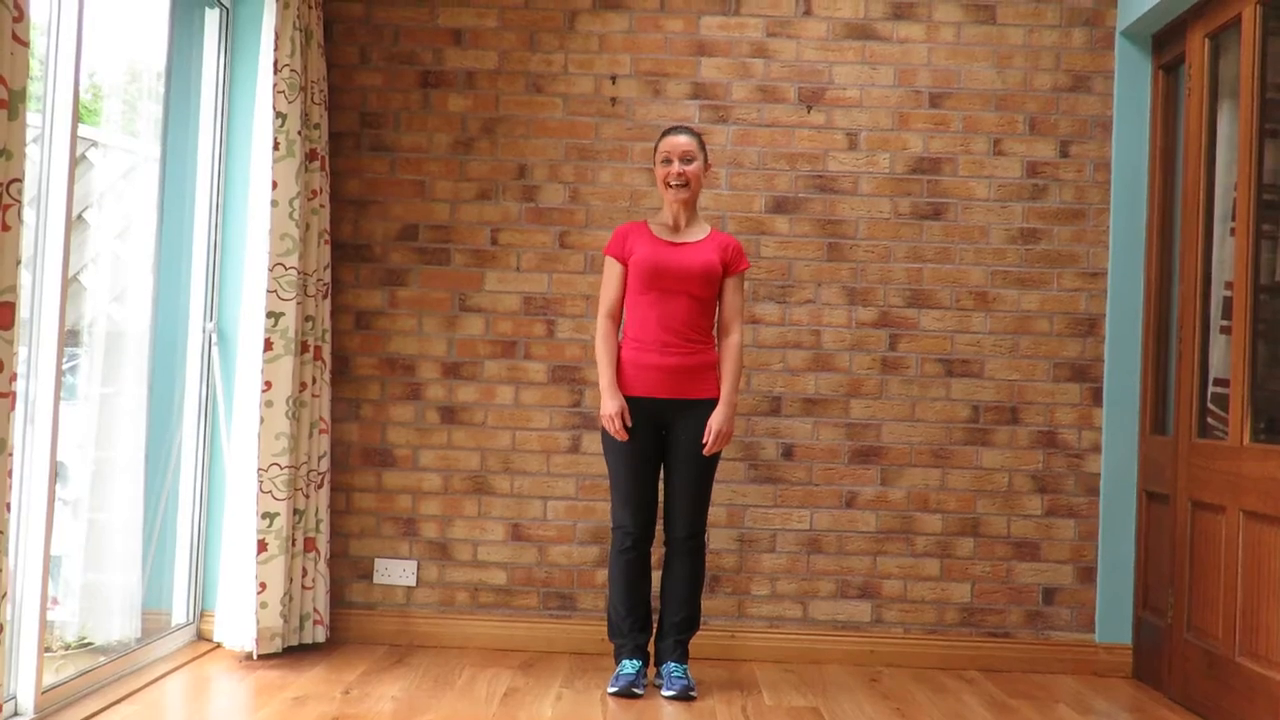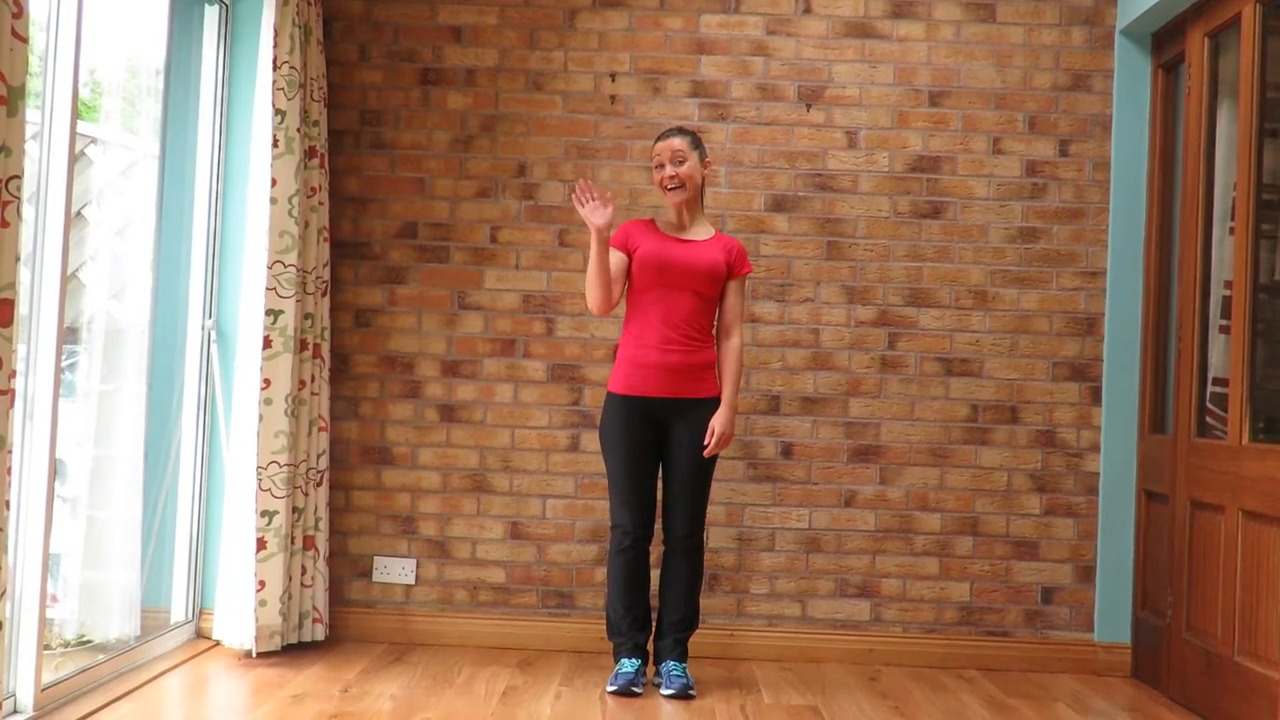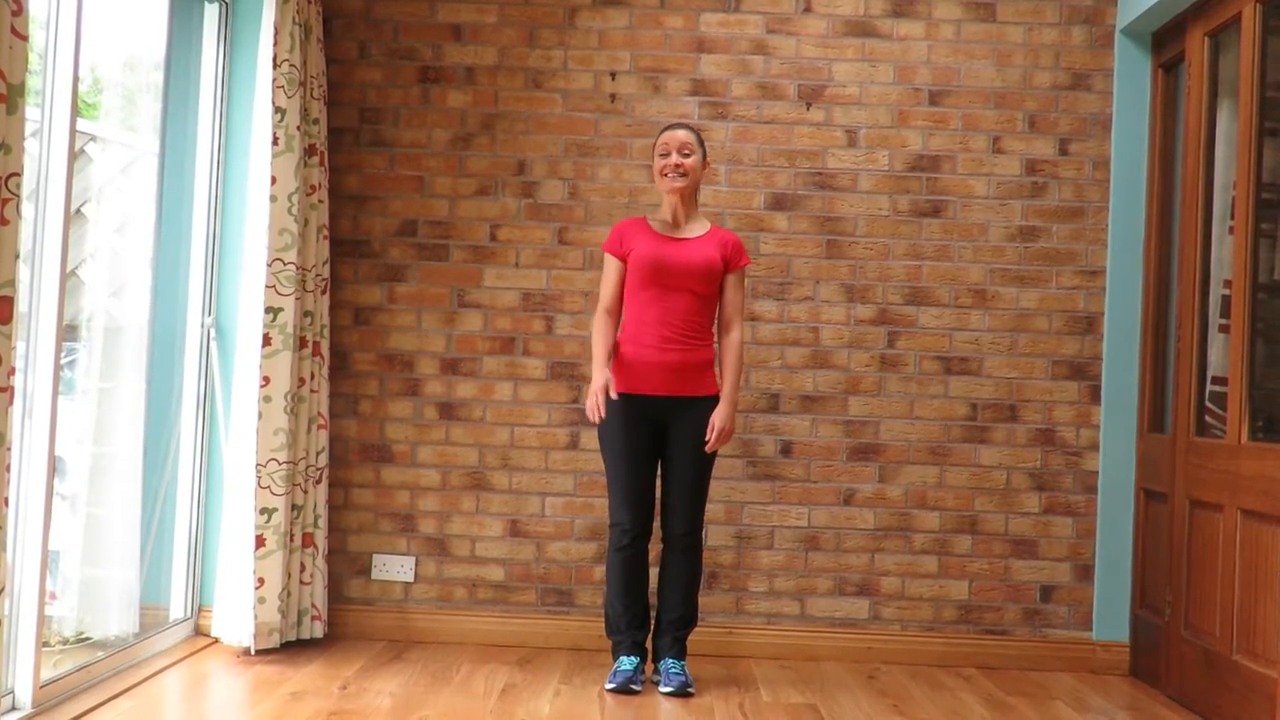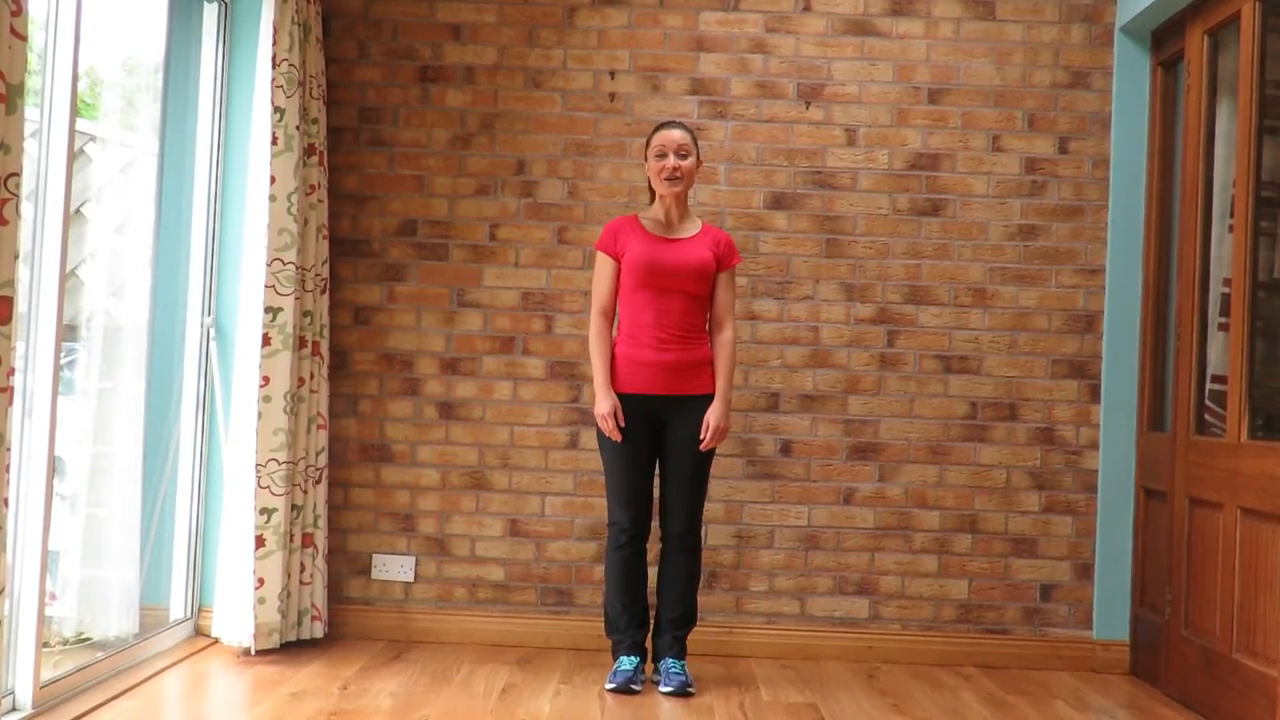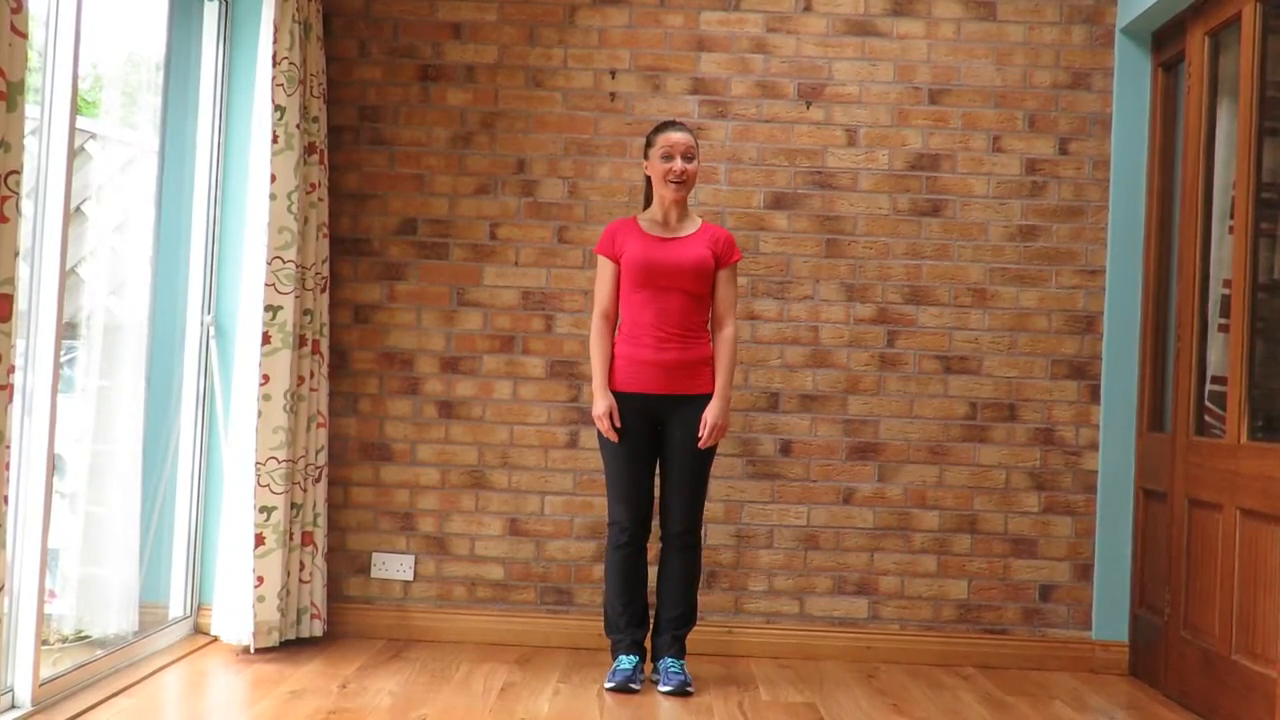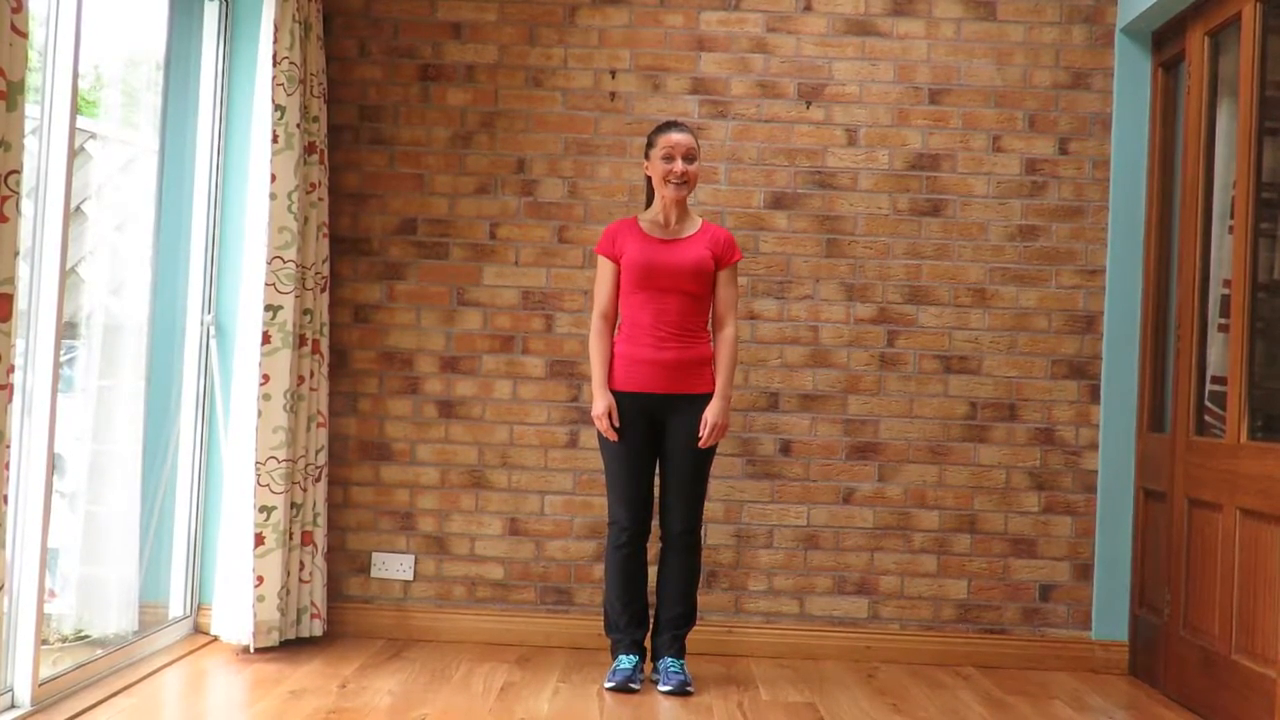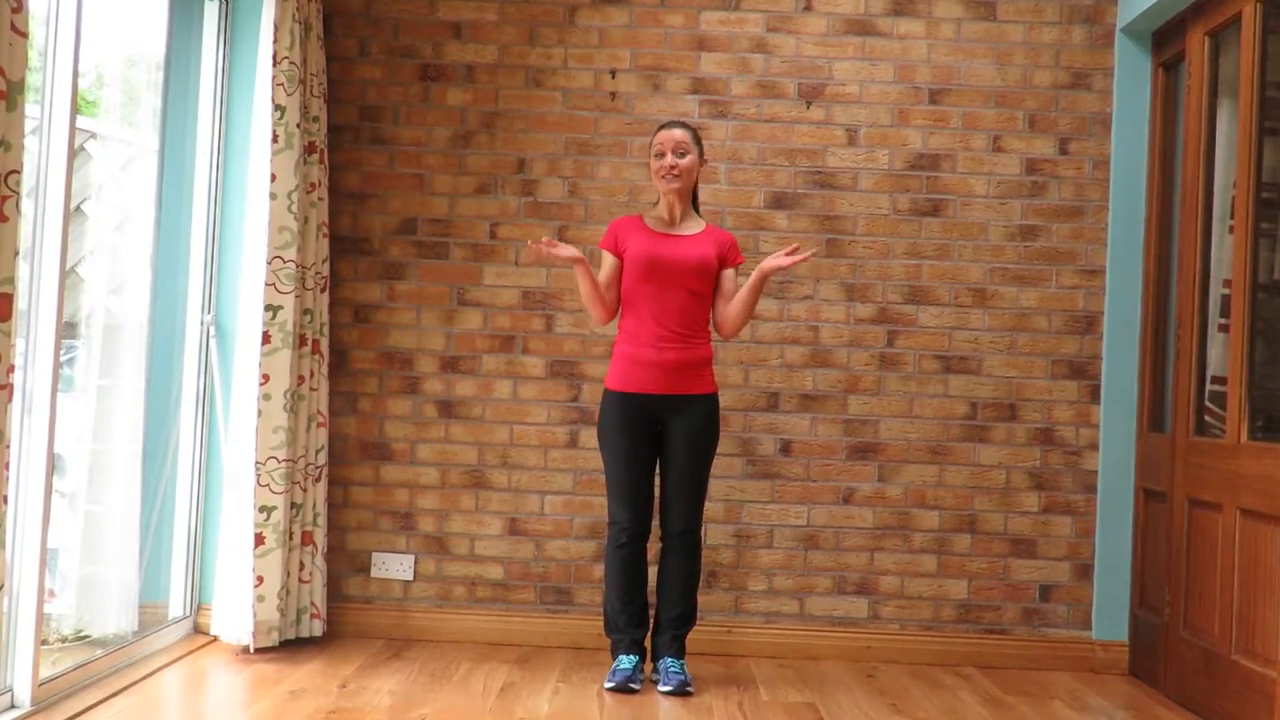
dt=0.7s
person 1, frame 1
left shoulder: (725, 248)
right shoulder: (627, 238)
left elbow: (731, 333)
right elbow: (607, 322)
left wrist: (727, 405)
right wrist: (608, 392)
left hip: (696, 405)
right hip: (634, 401)
left knee: (686, 533)
right knee: (630, 530)
left ankle: (674, 657)
right ankle: (629, 655)
person 1, frame 2
left shoulder: (728, 250)
right shoulder: (632, 233)
left elbow: (731, 336)
right elbow: (599, 304)
left wrist: (728, 407)
right wrist: (599, 234)
left hip: (695, 404)
right hip: (631, 398)
left knee: (685, 531)
right knee: (630, 529)
left ankle: (673, 656)
right ankle: (629, 654)
person 1, frame 3
left shoulder: (725, 245)
right shoulder: (626, 234)
left elbow: (731, 330)
right elbow: (606, 315)
left wrist: (728, 401)
right wrist: (600, 369)
left hip: (694, 401)
right hip: (631, 397)
left knee: (684, 529)
right knee: (628, 526)
left ankle: (672, 653)
right ankle: (628, 651)
person 1, frame 4
left shoulder: (717, 243)
right shoulder: (619, 232)
left elbow: (723, 327)
right elbow: (600, 317)
left wrist: (722, 400)
right wrist: (602, 390)
left hip: (691, 399)
right hip: (629, 396)
left knee: (682, 528)
right knee: (627, 525)
left ankle: (672, 652)
right ankle: (627, 650)
person 1, frame 5
left shoulder: (717, 241)
right shoulder: (618, 235)
left elbow: (725, 325)
right elbow: (602, 319)
left wrist: (721, 398)
right wrist: (599, 390)
left hip: (691, 399)
right hip: (629, 395)
left knee: (682, 527)
right knee: (627, 524)
left ankle: (671, 653)
right ankle: (626, 651)
person 1, frame 6
left shoulder: (717, 242)
right shoulder: (619, 235)
left elbow: (725, 326)
right elbow: (602, 320)
left wrist: (722, 398)
right wrist: (599, 391)
left hip: (692, 399)
right hip: (628, 395)
left knee: (682, 527)
right knee: (627, 525)
left ankle: (671, 653)
right ankle: (626, 650)
person 1, frame 7
left shoulder: (720, 242)
right shoulder: (623, 231)
left elbow: (726, 324)
right elbow: (603, 312)
left wrist: (762, 275)
right wrist: (580, 266)
left hip: (693, 398)
right hip: (628, 394)
left knee: (682, 527)
right knee: (627, 524)
left ankle: (671, 652)
right ankle: (626, 650)
